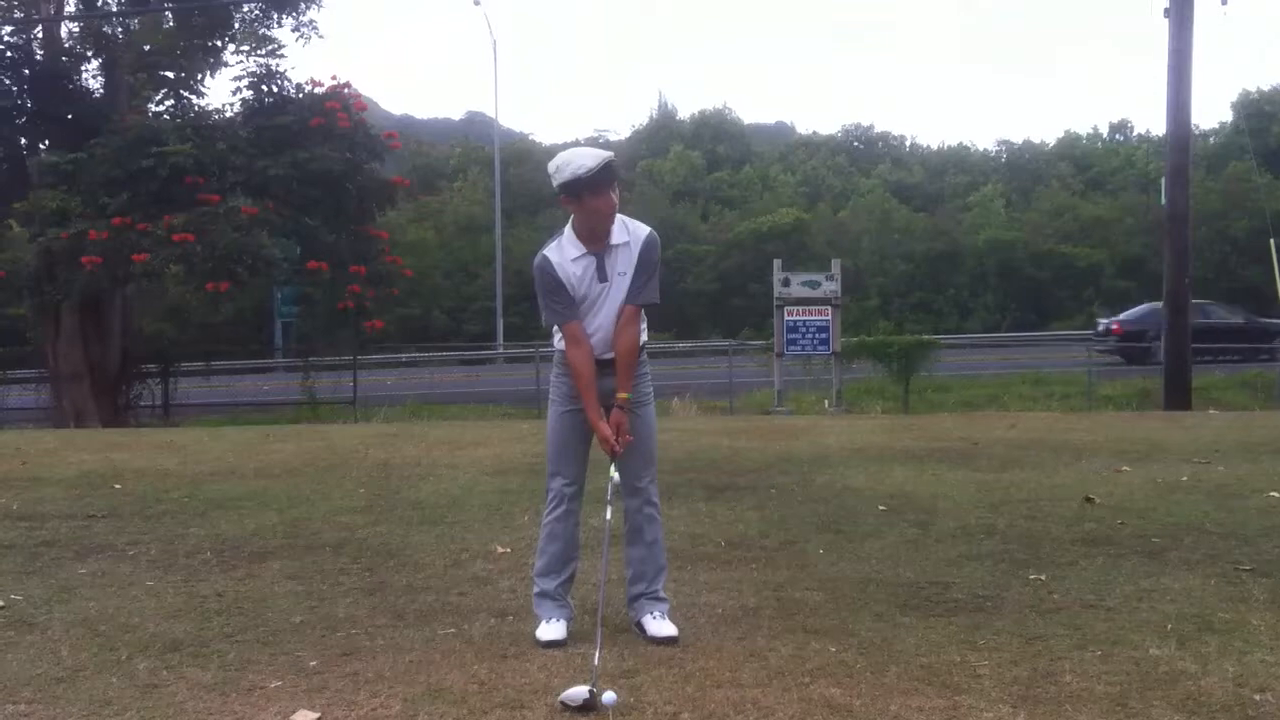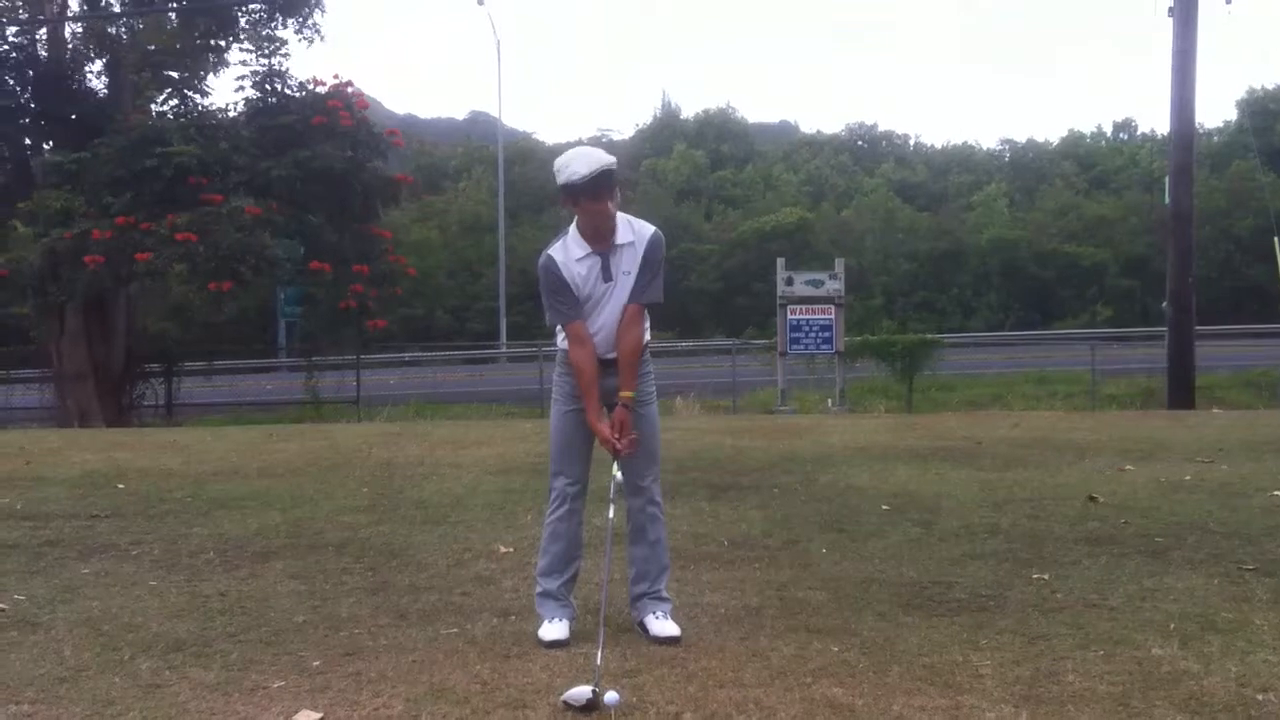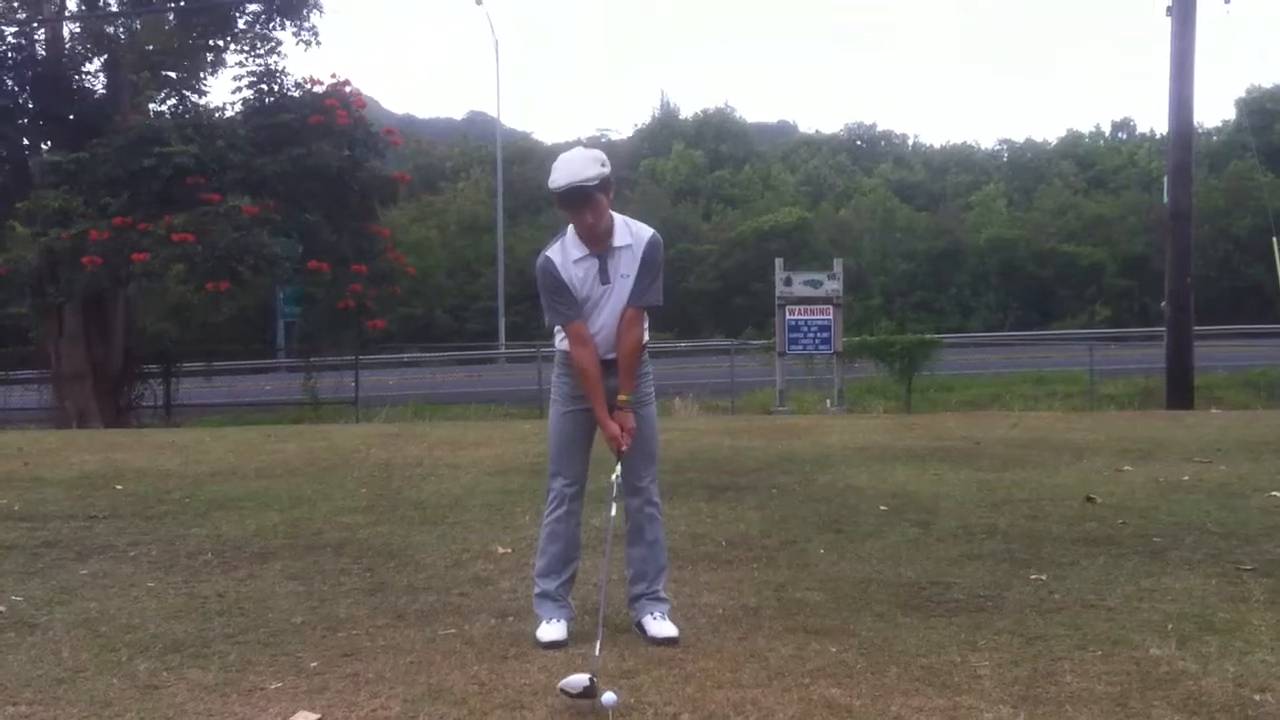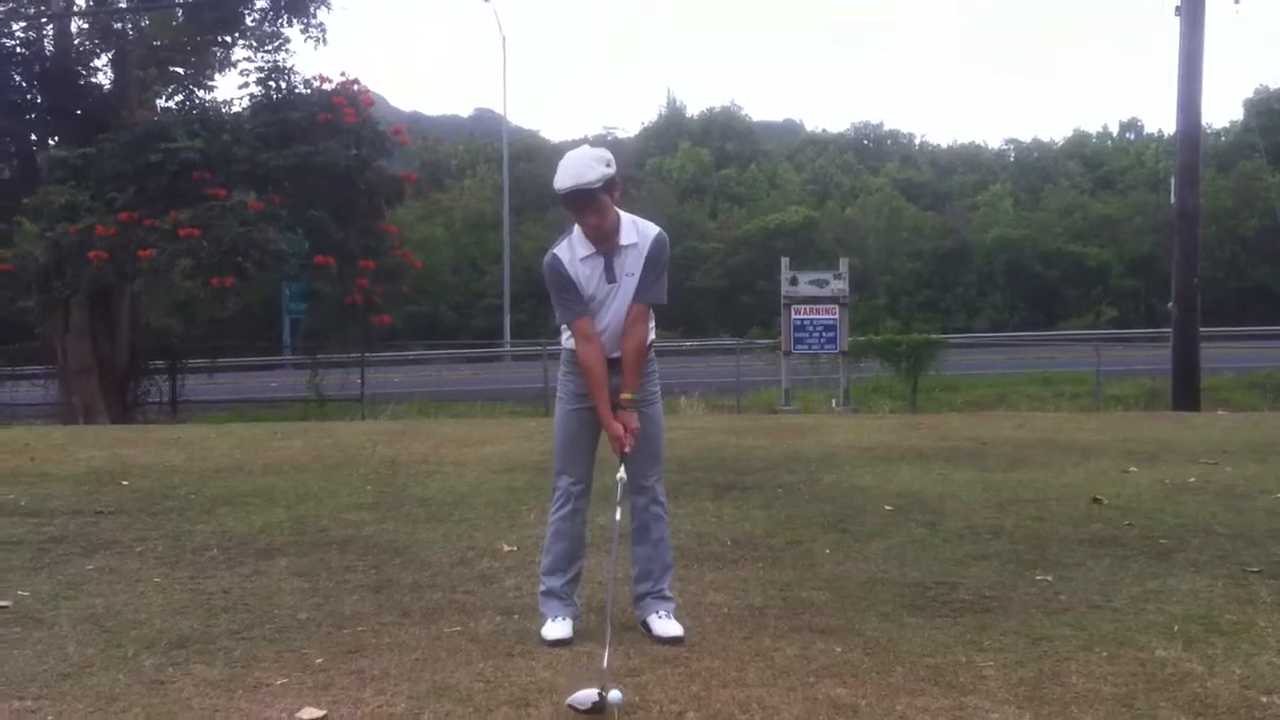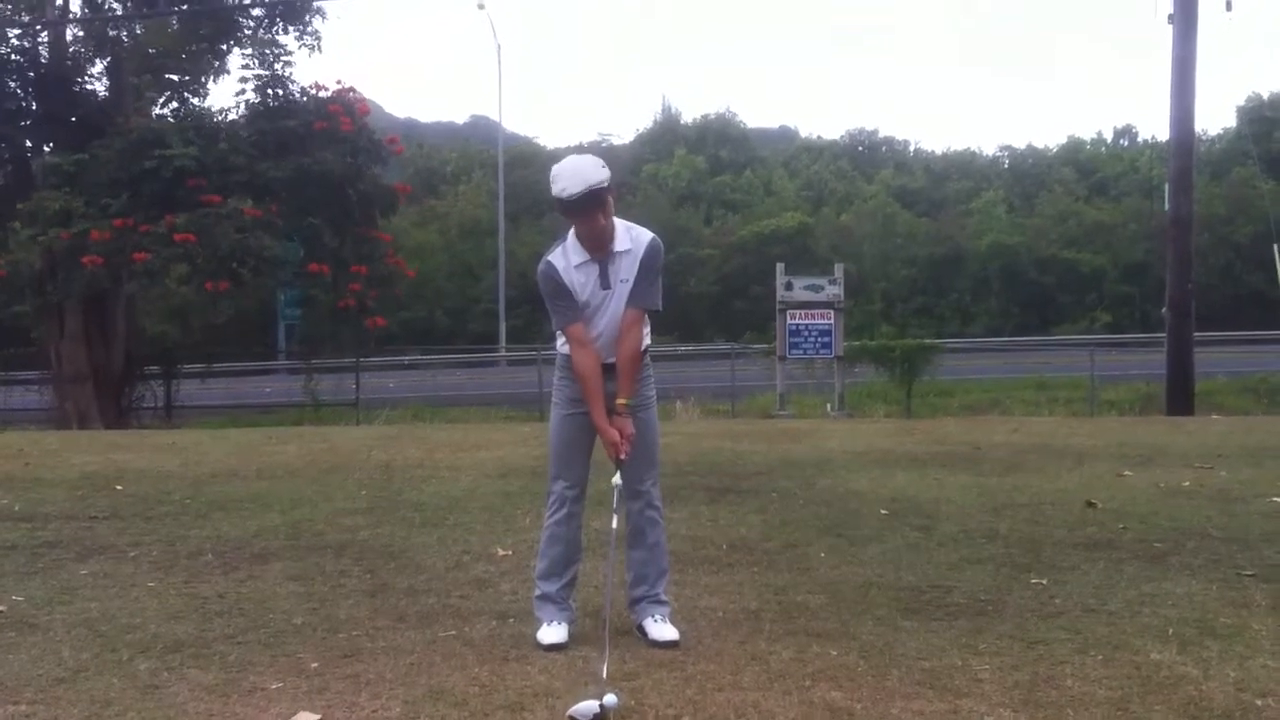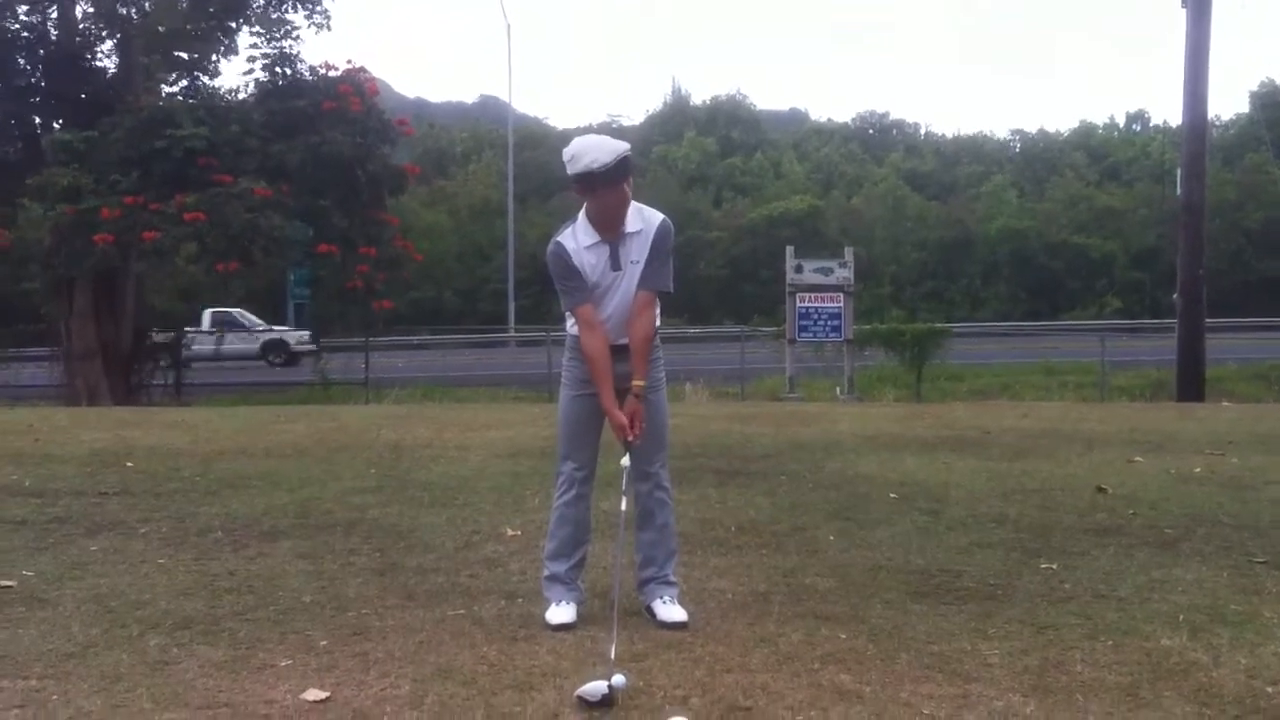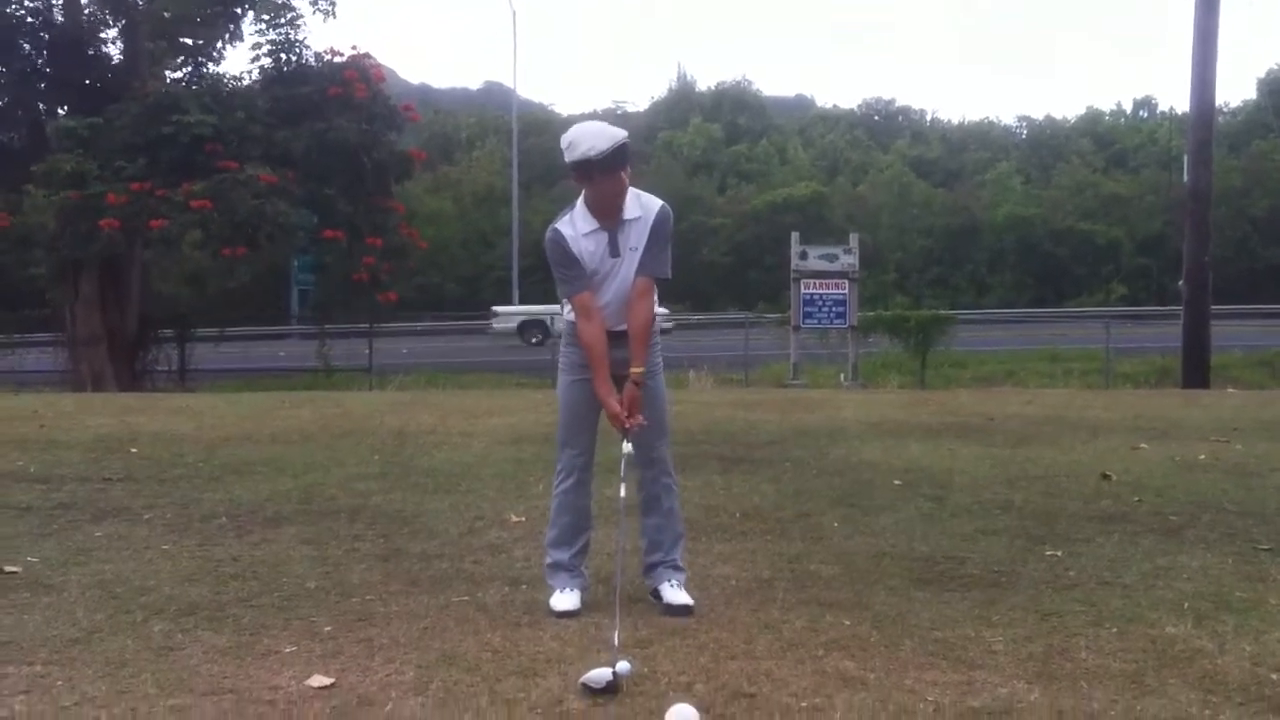
dt=0.4s
person 1, frame 1
left shoulder: (643, 242)
right shoulder: (550, 262)
left elbow: (627, 326)
right elbow: (575, 343)
left wrist: (620, 403)
right wrist: (596, 418)
left hip: (630, 370)
right hip: (573, 374)
left knee: (641, 490)
right knee: (563, 490)
left ankle: (648, 604)
right ankle: (552, 606)
person 1, frame 2
left shoulder: (648, 241)
right shoulder: (554, 261)
left elbow: (631, 325)
right elbow: (579, 342)
left wrist: (624, 402)
right wrist: (595, 419)
left hip: (633, 369)
right hip: (576, 373)
left knee: (644, 488)
right knee: (566, 488)
left ankle: (651, 602)
right ankle: (554, 605)
person 1, frame 3
left shoulder: (646, 243)
right shoulder: (552, 262)
left elbow: (631, 329)
right elbow: (581, 344)
left wrist: (625, 405)
right wrist: (603, 417)
left hip: (631, 371)
right hip: (574, 375)
left knee: (642, 490)
right knee: (564, 489)
left ankle: (649, 604)
right ankle: (552, 606)
person 1, frame 4
left shoulder: (652, 242)
right shoulder: (559, 260)
left elbow: (636, 326)
right elbow: (586, 342)
left wrist: (628, 405)
right wrist: (607, 416)
left hip: (638, 369)
right hip: (580, 373)
left knee: (648, 488)
right knee: (570, 488)
left ankle: (654, 602)
right ankle: (558, 604)
person 1, frame 5
left shoulder: (646, 247)
right shoulder: (553, 267)
left elbow: (630, 332)
right elbow: (581, 347)
left wrist: (622, 409)
right wrist: (601, 422)
left hip: (633, 374)
right hip: (575, 378)
left knee: (643, 493)
right knee: (565, 492)
left ankle: (650, 606)
right ankle: (553, 608)
person 1, frame 6
left shoulder: (656, 229)
right shoulder: (563, 249)
left elbow: (644, 313)
right elbow: (590, 329)
left wrist: (637, 392)
right wrist: (609, 405)
left hip: (642, 357)
right hip: (585, 359)
left knee: (653, 474)
right knee: (574, 473)
left ankle: (659, 587)
right ankle: (561, 588)
person 1, frame 7
left shoulder: (655, 215)
right shoulder: (561, 235)
left elbow: (641, 300)
right elbow: (587, 316)
left wrist: (635, 379)
right wrist: (605, 393)
left hip: (640, 341)
right hip: (583, 346)
left knee: (656, 460)
right knee: (573, 461)
left ankle: (665, 572)
right ankle: (565, 575)
